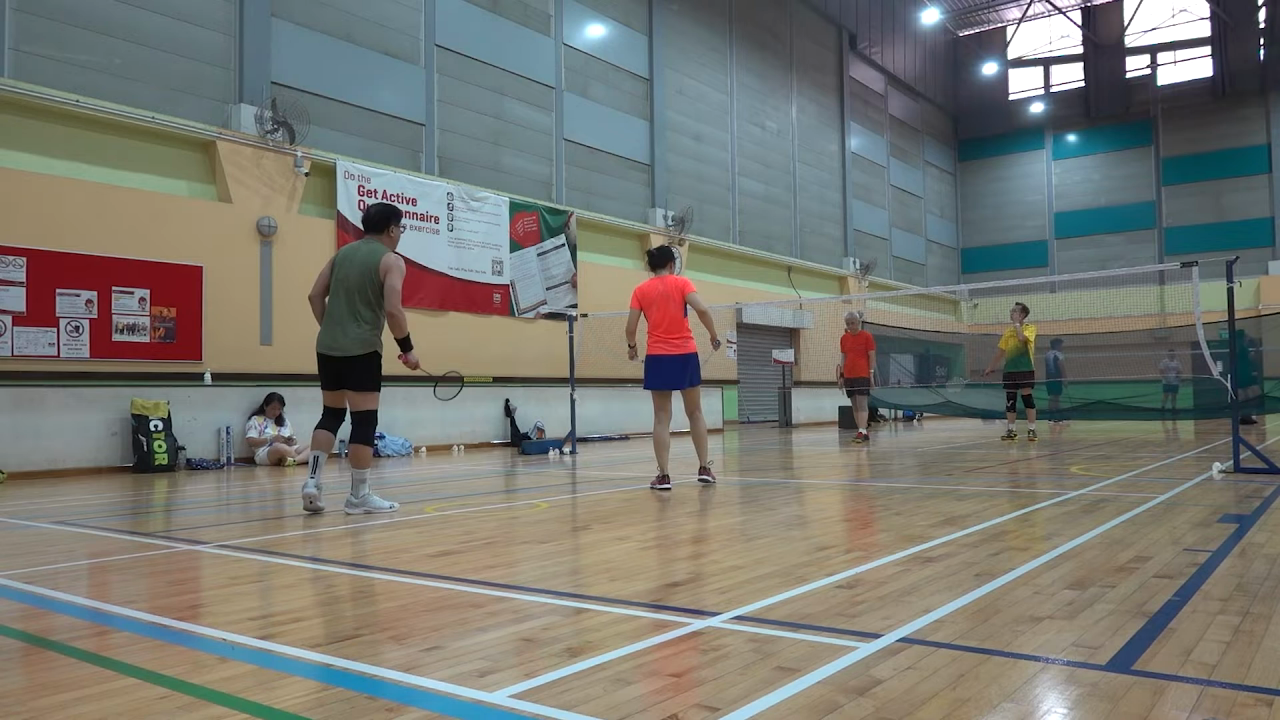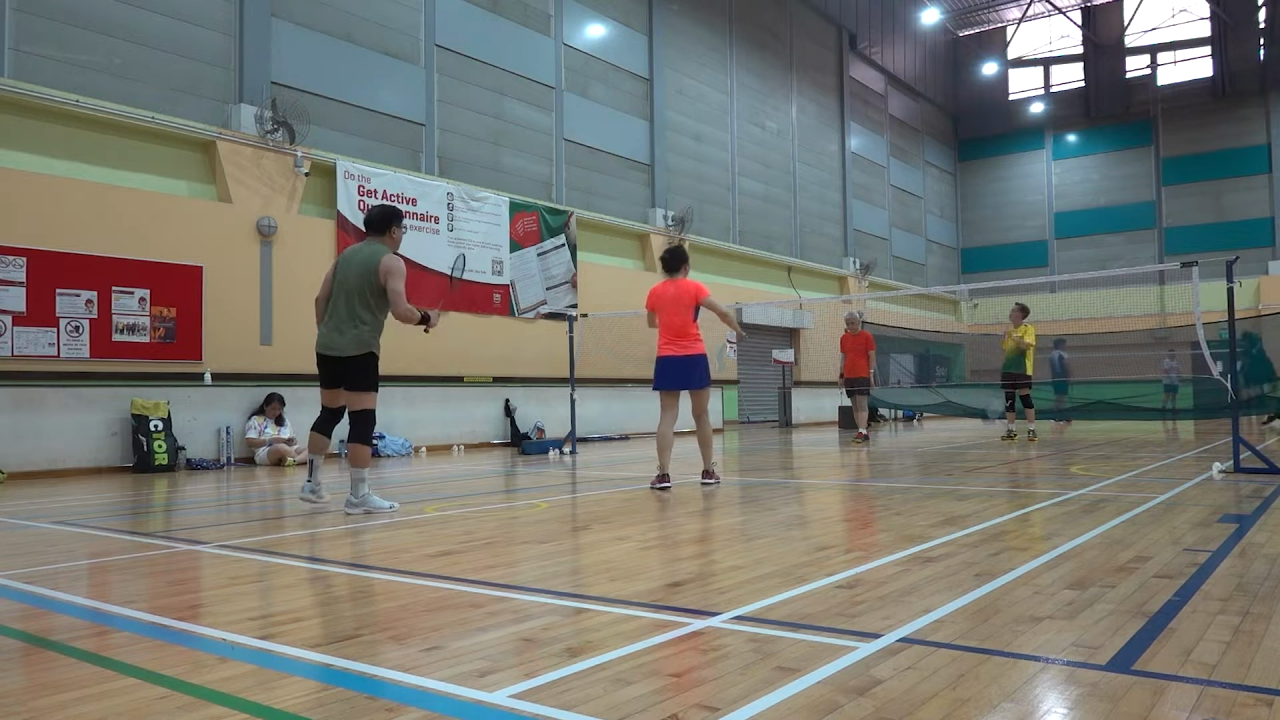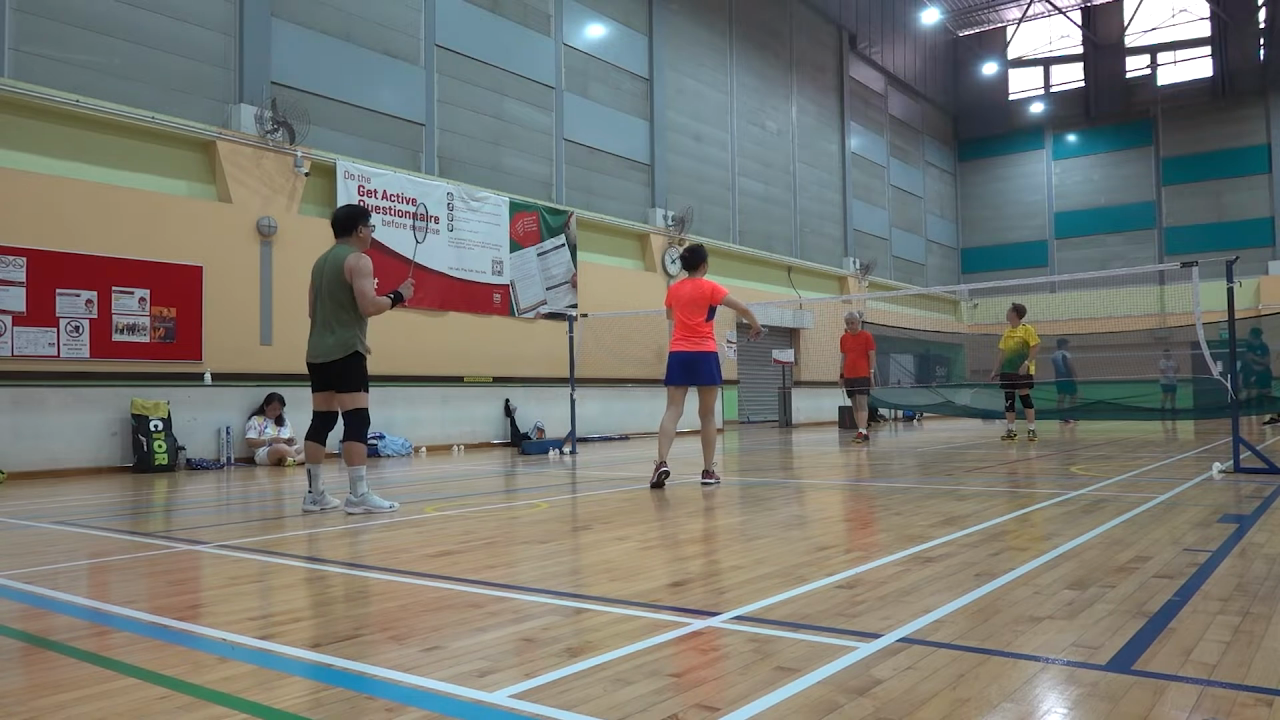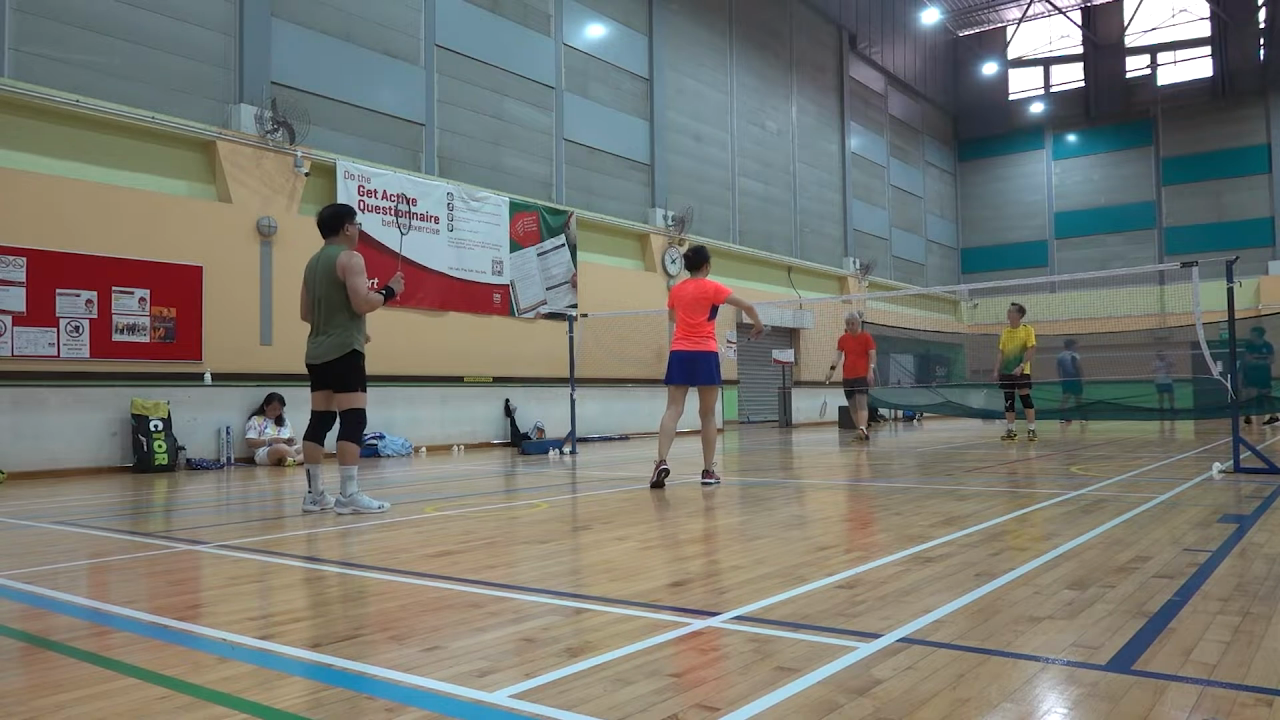
dt=0.4s
person 1, frame 1
left shoulder: (342, 253)
right shoulder: (391, 261)
left elbow: (315, 295)
right elbow: (393, 310)
right wrist: (407, 349)
left hip: (328, 347)
right hip: (362, 350)
left knee: (331, 415)
right knee: (364, 421)
left ankle: (313, 481)
right ankle: (359, 496)
person 1, frame 2
left shoulder: (346, 255)
right shoulder: (391, 262)
left elbow: (321, 299)
right elbow: (401, 311)
right wrist: (426, 318)
left hip: (327, 347)
right hip: (359, 351)
left knee: (329, 413)
right knee: (362, 421)
left ankle: (311, 484)
right ankle: (359, 496)
person 1, frame 3
left shoulder: (321, 261)
right shoulder: (358, 261)
right elbow: (368, 306)
right wrist: (399, 296)
left hip: (318, 353)
right hip: (346, 353)
left knee: (322, 421)
right knee: (357, 421)
left ankle: (314, 493)
right ankle: (359, 495)
person 1, frame 4
left shoulder: (313, 262)
right shoulder: (350, 258)
right elbow: (362, 303)
right wrist: (389, 291)
left hip: (317, 353)
right hip: (344, 352)
left knee: (320, 420)
right knee: (353, 421)
left ankle: (314, 493)
right ankle: (348, 494)
person 2, frame 1
left shoulder: (641, 290)
right shoulder: (682, 283)
left elbow: (631, 327)
right elbow: (702, 310)
left wrist: (632, 347)
right wrist: (714, 336)
left hip: (657, 357)
right hip: (685, 355)
left knee: (662, 418)
right knee: (695, 413)
left ankle: (663, 475)
right ankle: (704, 468)
person 2, frame 2
left shoulder: (655, 292)
right shoulder: (694, 288)
right elbow: (722, 312)
right wrist: (738, 331)
left hip: (666, 359)
right hip: (693, 357)
left knee: (667, 417)
right knee: (701, 416)
left ankle: (663, 473)
right ankle: (708, 471)
person 2, frame 3
left shoulder: (673, 289)
right shoulder: (709, 288)
right elbow: (742, 308)
right wrist: (756, 327)
left hip: (678, 355)
right hip: (704, 355)
left knee: (673, 411)
right knee: (707, 415)
left ankle: (662, 463)
right ankle: (708, 471)
person 2, frame 4
left shoulder: (676, 290)
right shoulder: (712, 288)
right elbow: (747, 306)
right wrist: (758, 325)
left hip: (679, 354)
right hip: (705, 354)
left knee: (673, 410)
right knee: (708, 414)
left ankle: (662, 461)
right ankle: (708, 471)
